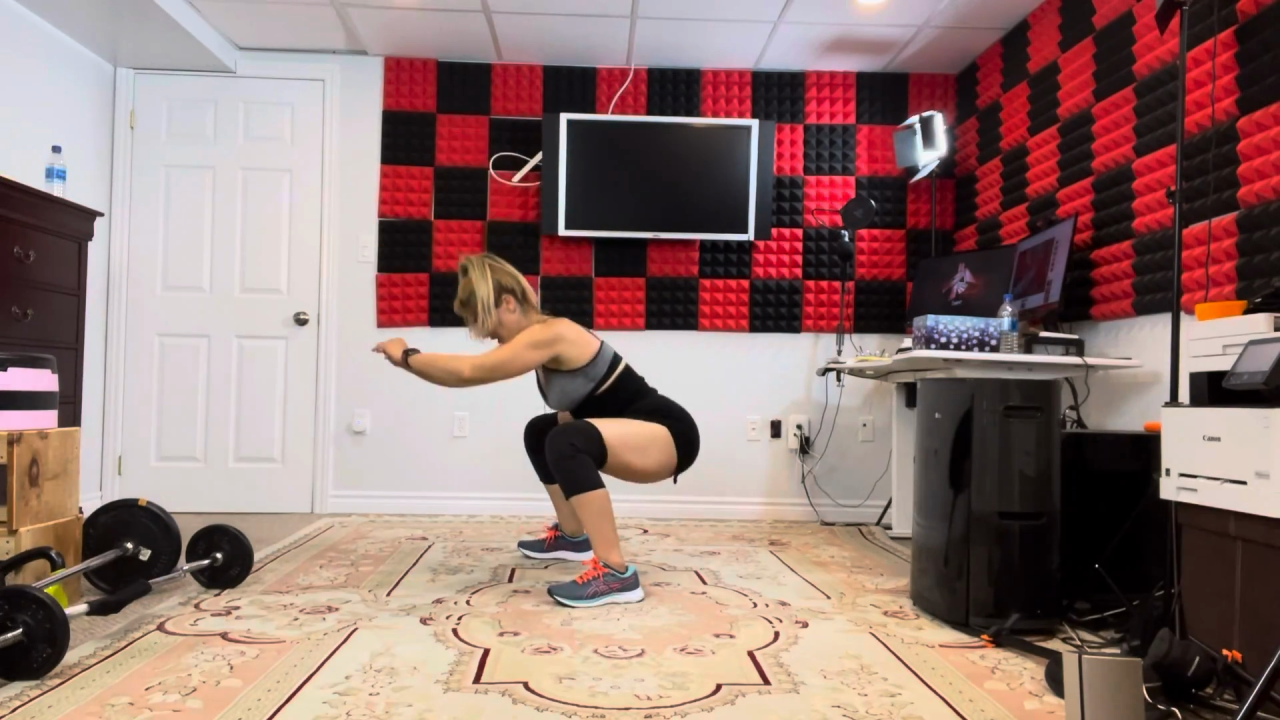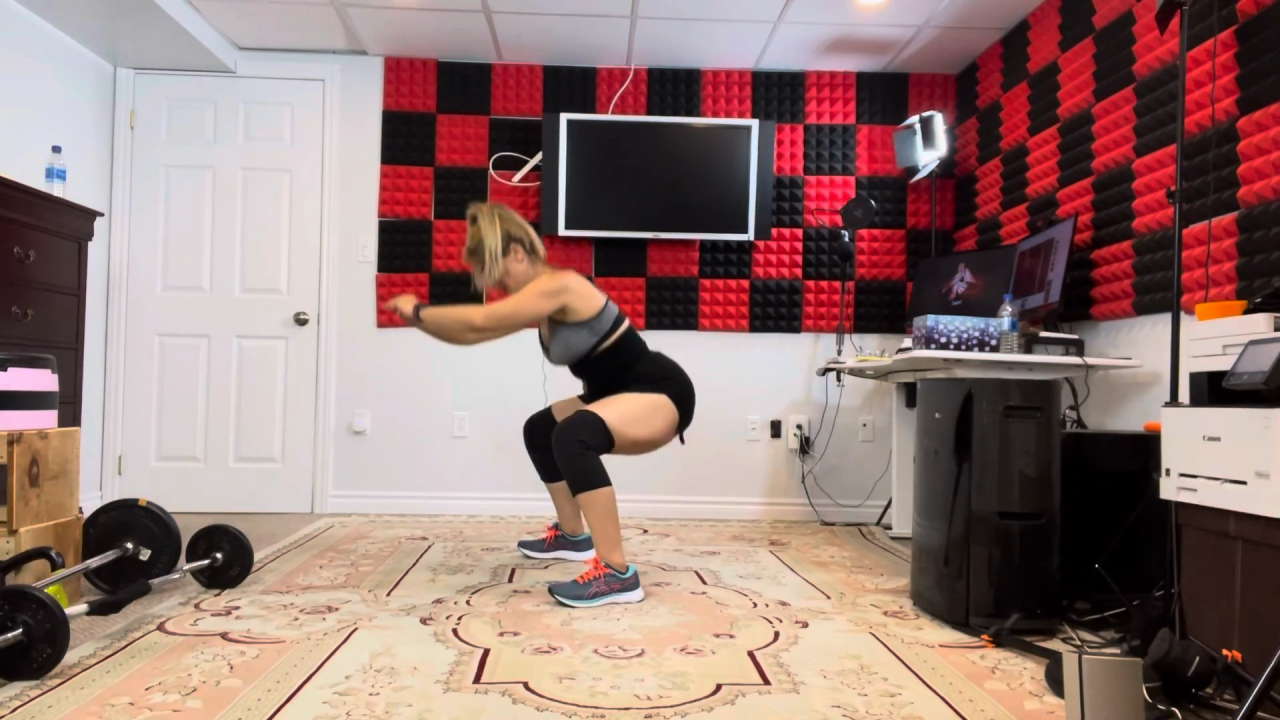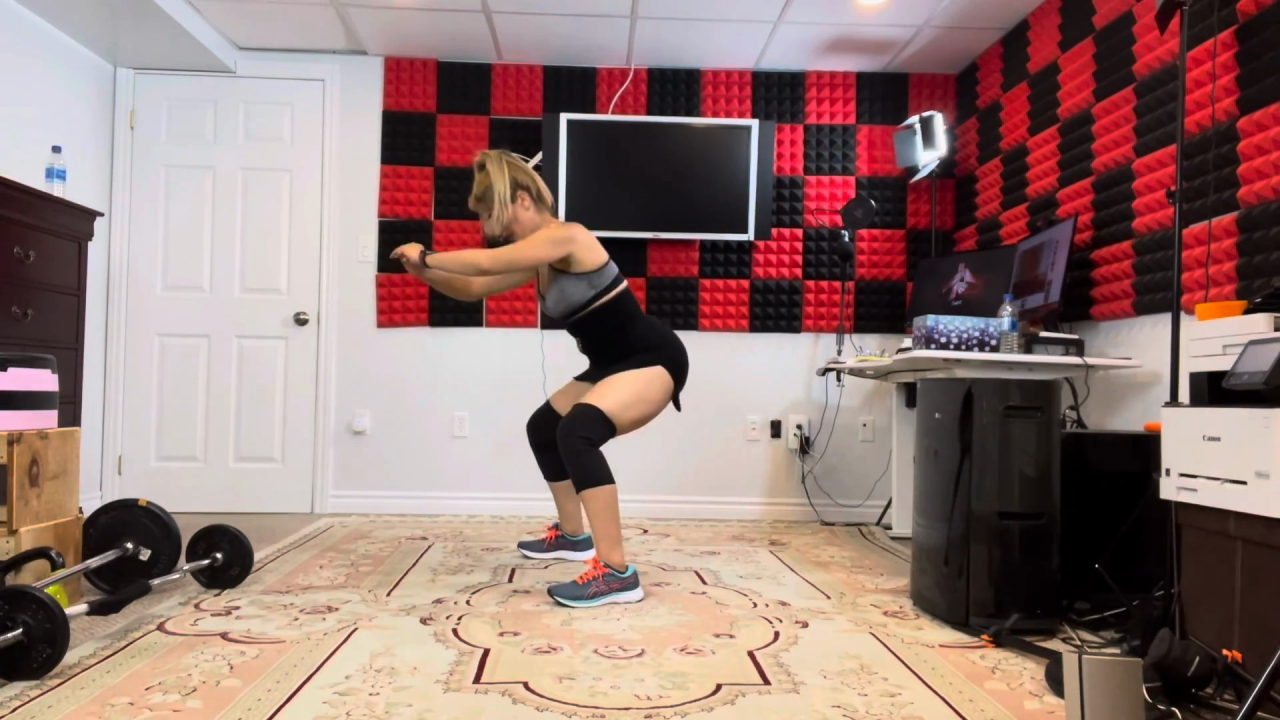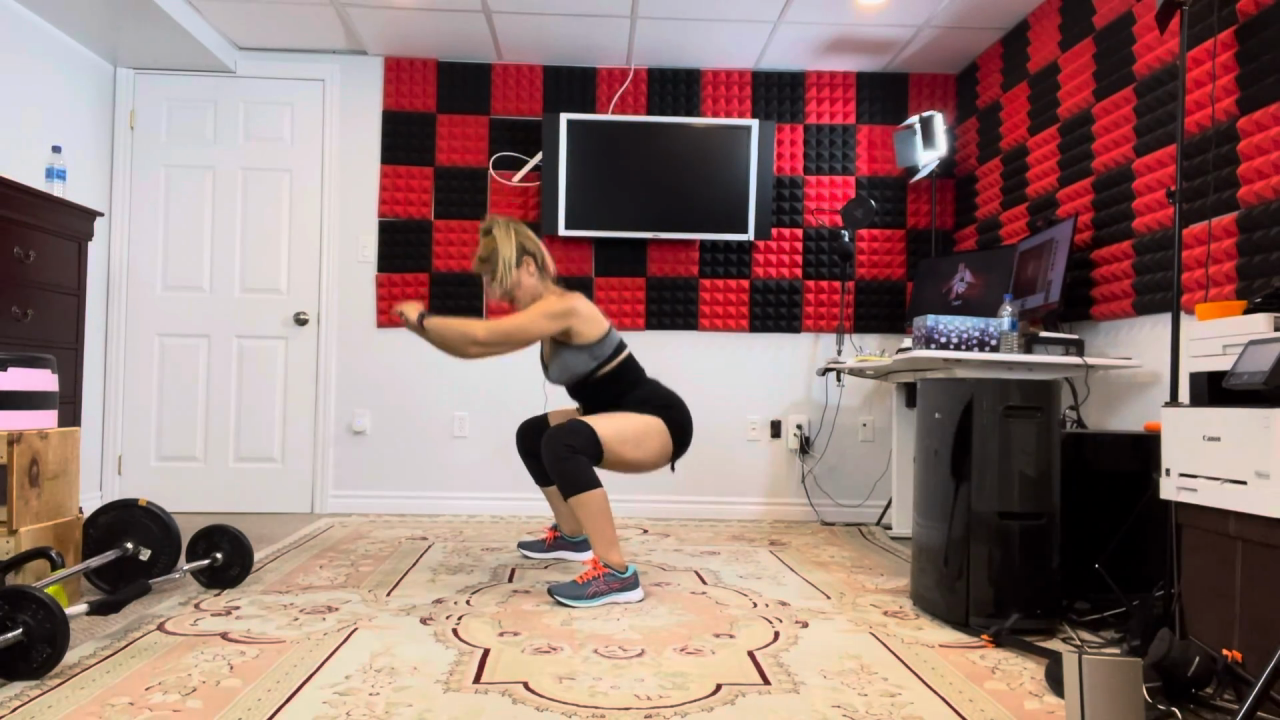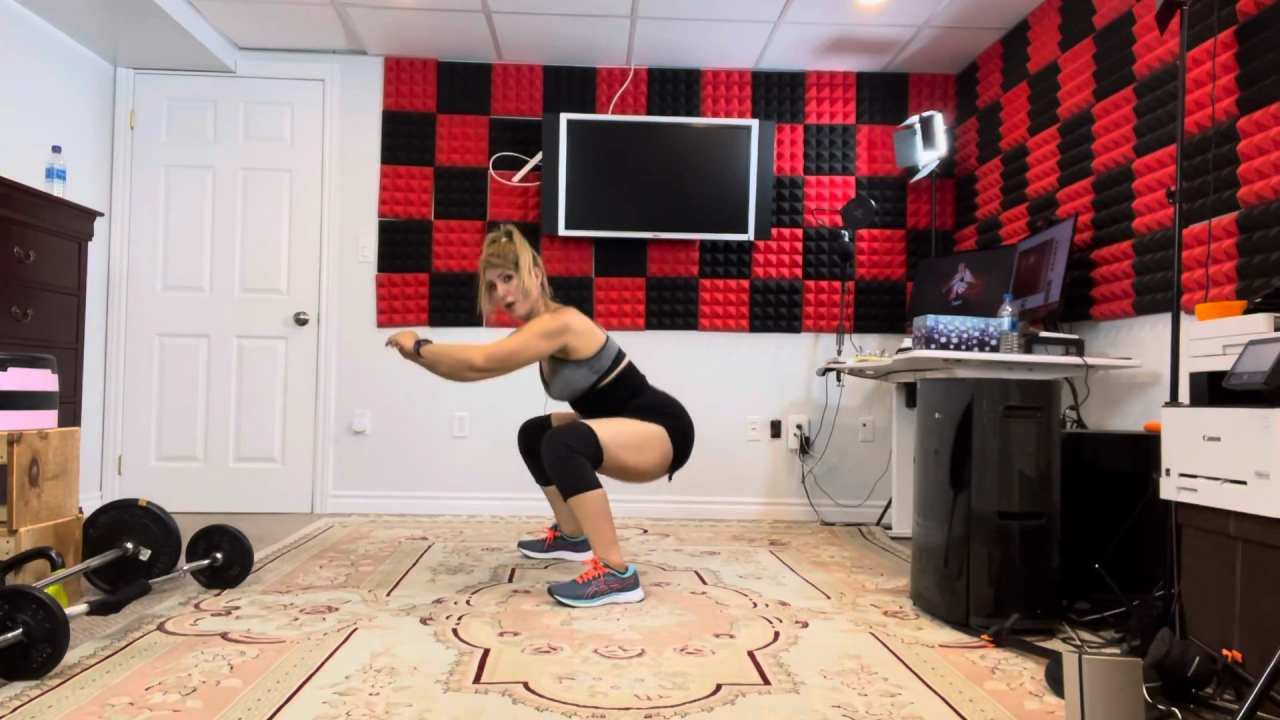
dt=0.3s
person 1, frame 1
left shoulder: (552, 335)
right shoulder: (536, 338)
left elbow: (471, 372)
right elbow: (471, 373)
left wrist: (408, 356)
right wrist: (410, 358)
left hip: (668, 431)
right hip: (637, 425)
left knee: (565, 443)
right knee: (539, 434)
left ankle: (616, 573)
right ankle: (573, 535)
person 1, frame 2
left shoulder: (560, 285)
right shoulder: (541, 300)
left elbow: (480, 320)
right elbow: (474, 333)
left wrist: (419, 311)
right wrist: (420, 317)
left hip: (662, 391)
right hip: (625, 392)
left knee: (573, 437)
right knee: (540, 432)
left ankle: (616, 573)
right ankle: (573, 535)
person 1, frame 3
left shoulder: (566, 236)
right shoulder: (542, 256)
left elbow: (485, 262)
right elbow: (474, 287)
left wrist: (425, 256)
right wrist: (422, 269)
left hip: (654, 359)
right hip: (615, 363)
left knee: (577, 431)
right knee: (543, 427)
left ankle: (616, 571)
right ankle: (572, 534)
person 1, frame 4
left shoulder: (564, 306)
right shoulder: (541, 312)
left elbow: (483, 335)
right elbow: (478, 346)
left wrist: (424, 318)
right wrist: (423, 324)
left hip: (662, 424)
right hip: (627, 419)
left knee: (562, 442)
right knee: (532, 437)
left ankle: (616, 573)
right ankle: (573, 536)
person 1, frame 5
left shoulder: (561, 323)
right shoulder: (539, 331)
left elbow: (482, 361)
right elbow: (476, 368)
left wrist: (419, 347)
right wrist: (420, 351)
left hip: (663, 429)
right hip: (632, 430)
left knee: (563, 443)
right knee: (534, 437)
left ankle: (616, 572)
right ankle: (572, 536)
